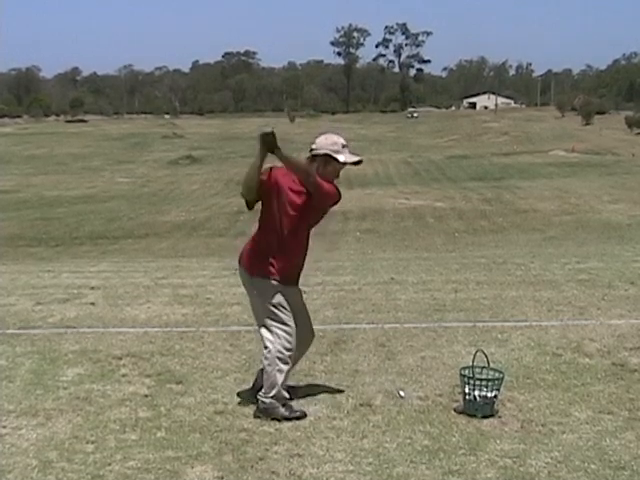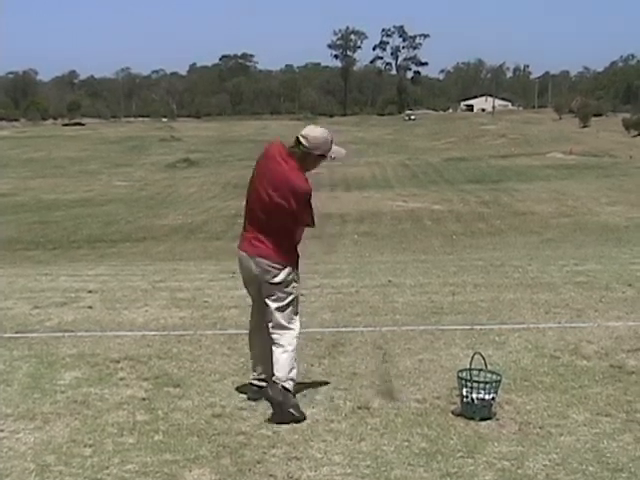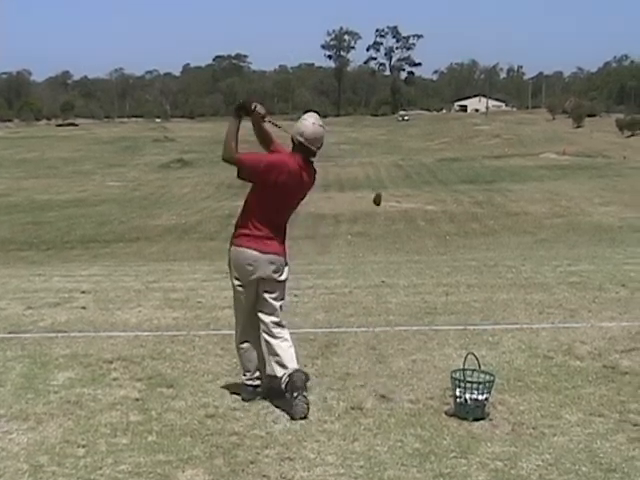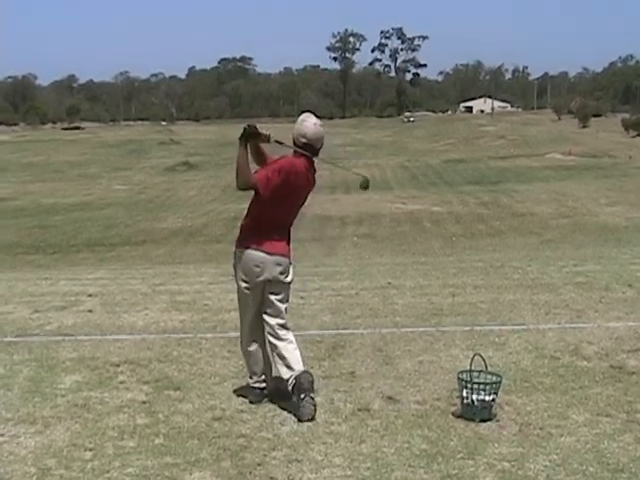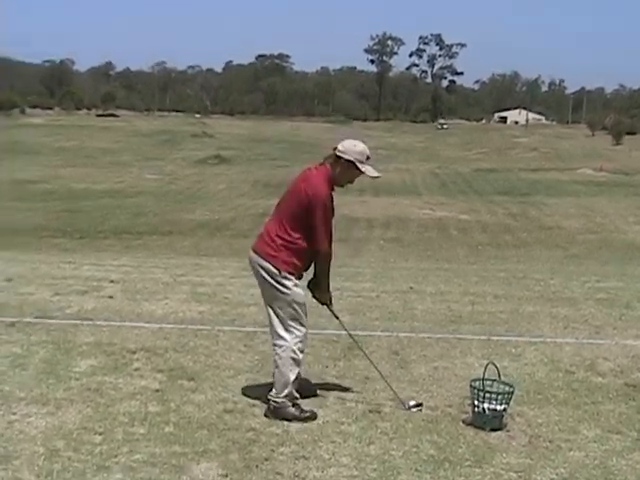
dt=0.5s
person 1, frame 1
left shoulder: (330, 193)
right shoulder: (276, 177)
left elbow: (307, 178)
right elbow: (247, 194)
left wrist: (277, 151)
right wrist: (262, 155)
left hip: (287, 276)
right hip: (260, 270)
left knee: (303, 334)
right knee: (282, 336)
left ankle: (264, 383)
right ankle: (269, 401)
person 1, frame 2
left shoulder: (272, 152)
right shoulder: (299, 186)
right elbow: (302, 228)
left hip: (249, 254)
right hip: (275, 261)
left knee: (262, 321)
right knee: (285, 327)
left ankle: (260, 382)
right ankle: (282, 393)
person 1, frame 3
left shoulder: (280, 165)
right shoulder: (308, 174)
left elbow: (229, 155)
right elbow: (269, 144)
left wrist: (237, 118)
right wrist: (256, 120)
left hip: (244, 251)
right hip: (274, 255)
left knee: (246, 323)
right knee: (273, 323)
left ankle: (252, 381)
right ankle: (290, 377)
person 1, frame 4
left shoulder: (289, 166)
right shoulder: (307, 173)
left elbow: (244, 182)
right elbow: (266, 168)
left wrist: (244, 143)
right wrist: (254, 143)
left hip: (251, 253)
right hip: (279, 256)
left knee: (251, 326)
right knee: (278, 325)
left ankle: (259, 384)
right ankle: (297, 379)
person 1, frame 5
left shoulder: (313, 175)
right shoulder: (321, 192)
right elbow: (323, 247)
left wrist: (316, 279)
right wrist: (323, 286)
left hip: (266, 255)
right hip: (278, 265)
left knee: (288, 328)
right knee: (293, 334)
left ankle: (286, 381)
right ankle: (281, 401)
